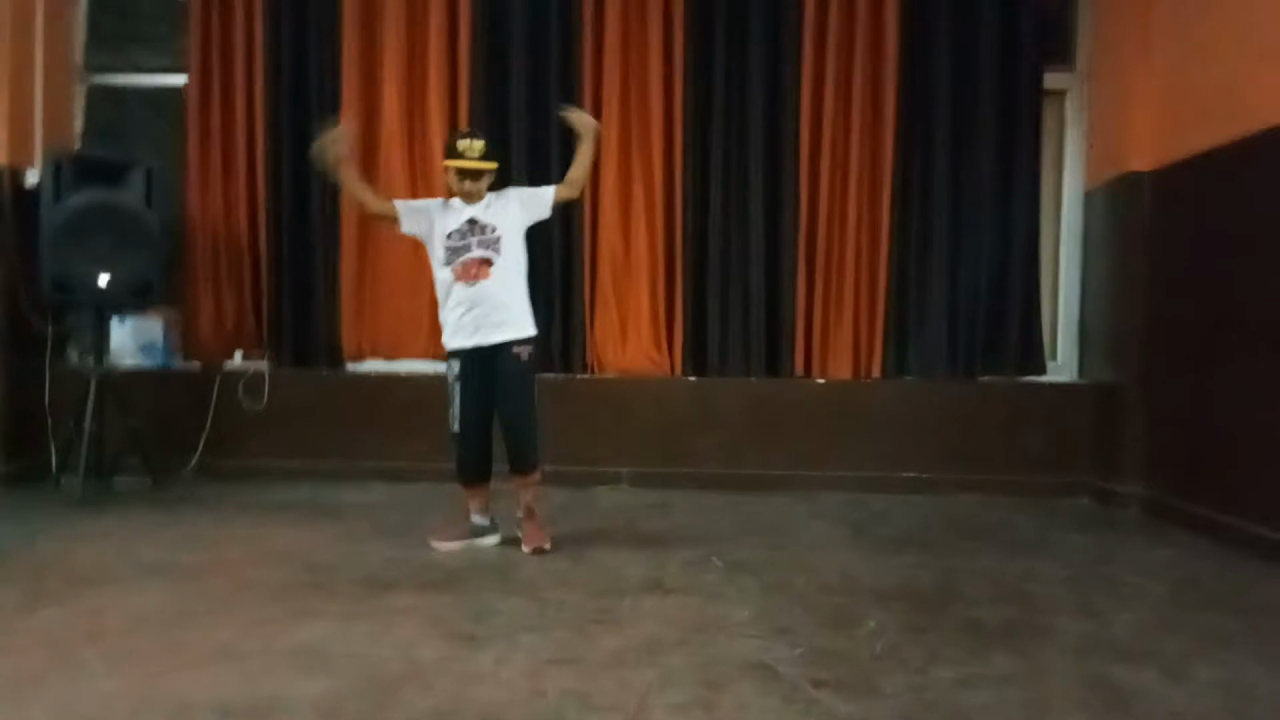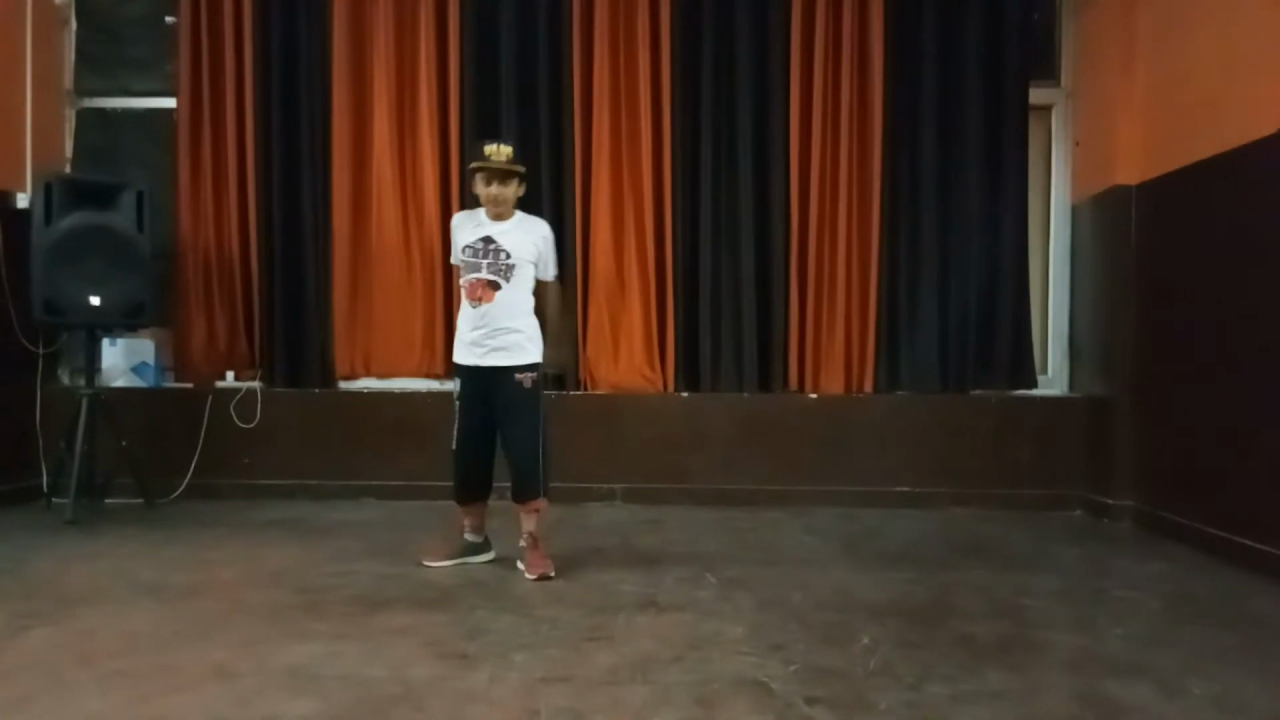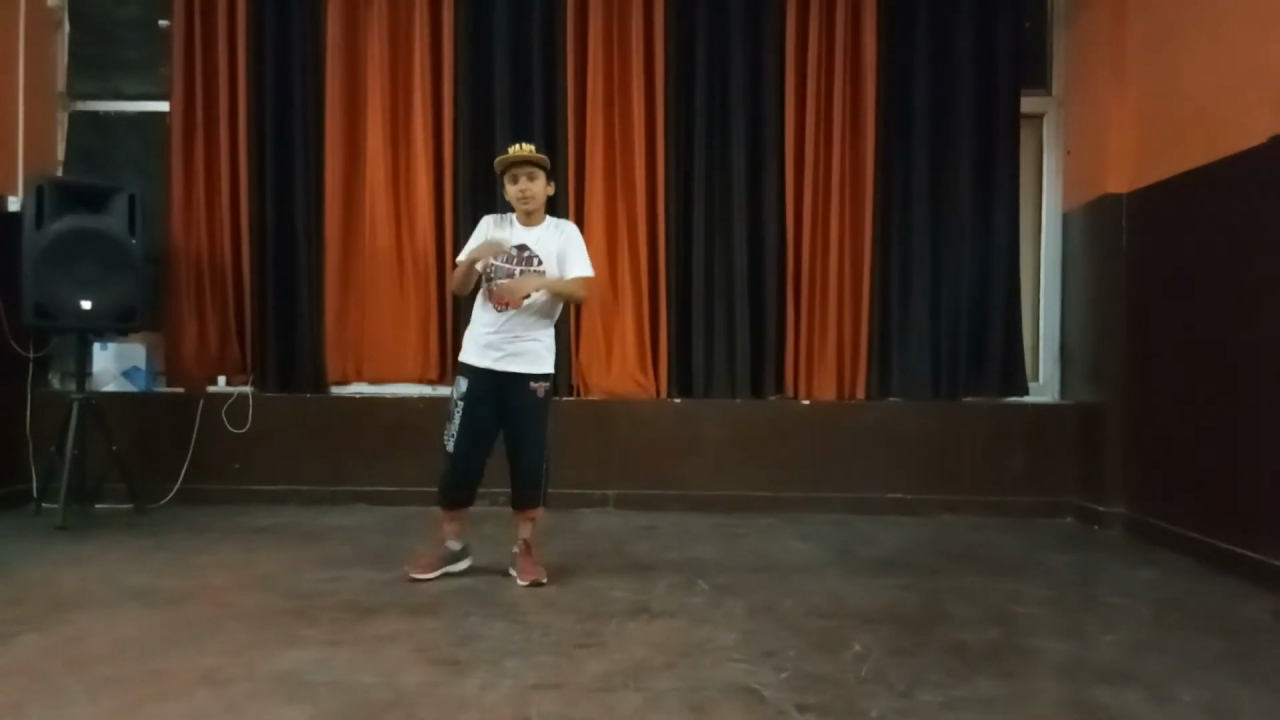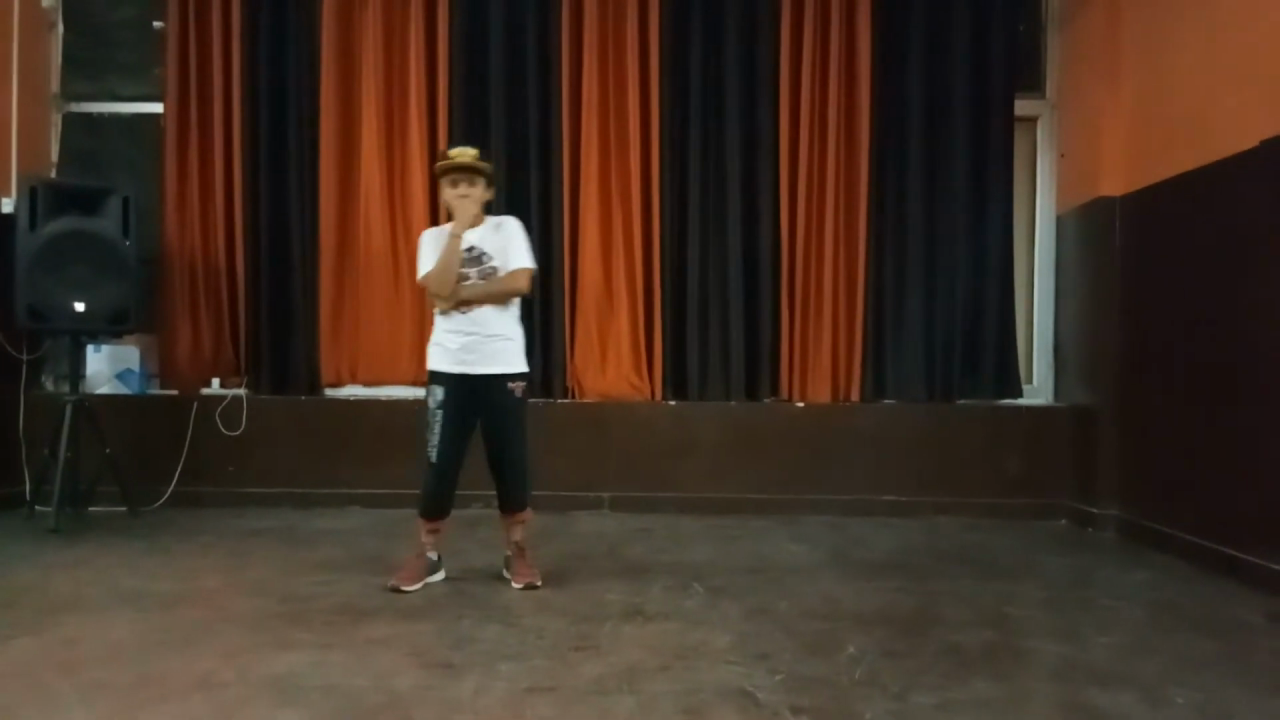
dt=0.5s
person 1, frame 1
left shoulder: (514, 203)
right shoulder: (430, 213)
left elbow: (570, 189)
right elbow: (372, 203)
left wrist: (587, 137)
right wrist: (343, 160)
left hip: (513, 337)
right hip: (462, 342)
left knee: (520, 426)
right knee: (468, 433)
left ankle: (530, 516)
right ankle: (479, 520)
person 1, frame 2
left shoulder: (535, 231)
right shoulder: (461, 224)
left elbow: (546, 290)
left wrist: (553, 342)
left hip: (518, 360)
right hip: (468, 360)
left knee: (525, 452)
right knee: (467, 453)
left ankle: (531, 543)
right ankle: (472, 537)
person 1, frame 3
left shoulder: (564, 233)
right shoulder: (489, 226)
left elbow: (580, 289)
right elbow: (460, 284)
left wrist: (542, 282)
right wrist: (476, 257)
left hip: (531, 365)
right hip: (478, 360)
left knee: (529, 460)
right knee: (460, 454)
left ankle: (524, 550)
right ankle: (452, 545)
person 1, frame 4
left shoulder: (508, 228)
right shoulder: (432, 239)
left elbow: (518, 283)
right elbow: (437, 289)
left wrist: (460, 294)
right wrist: (454, 230)
left hip: (504, 365)
right hip: (449, 366)
left knee: (511, 462)
right knee: (440, 462)
left ankle: (517, 552)
right ankle: (428, 554)
